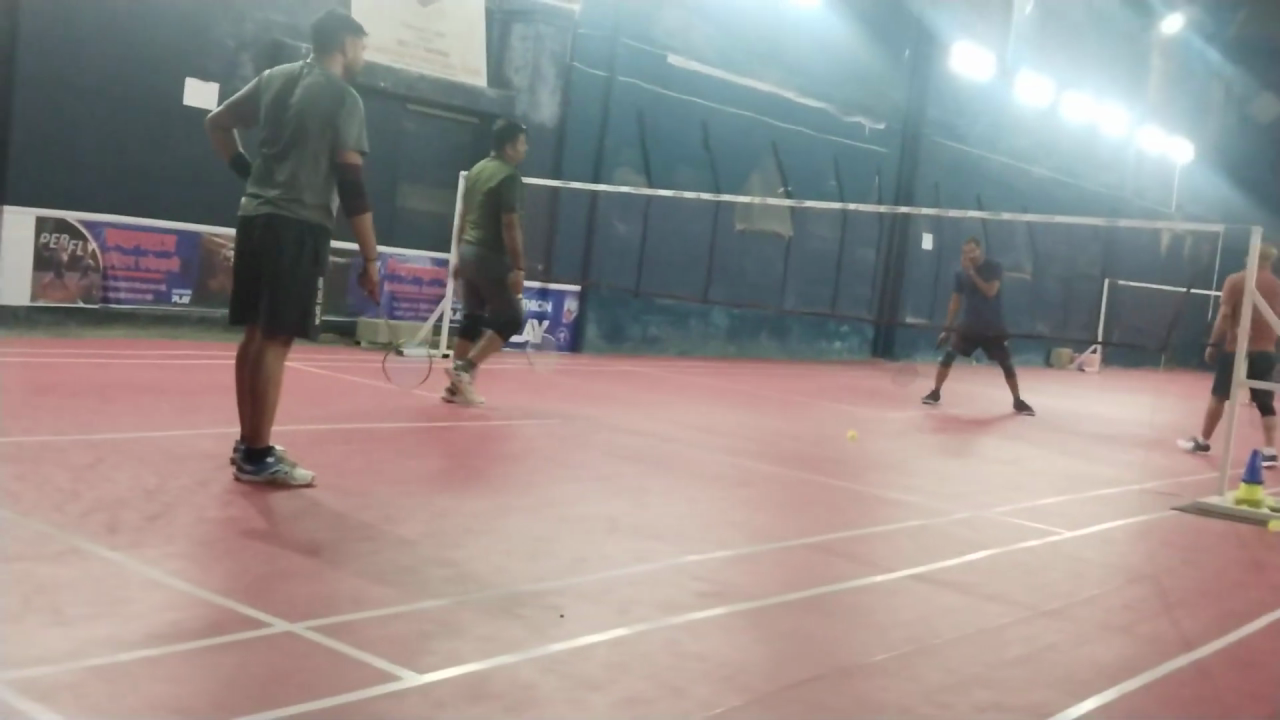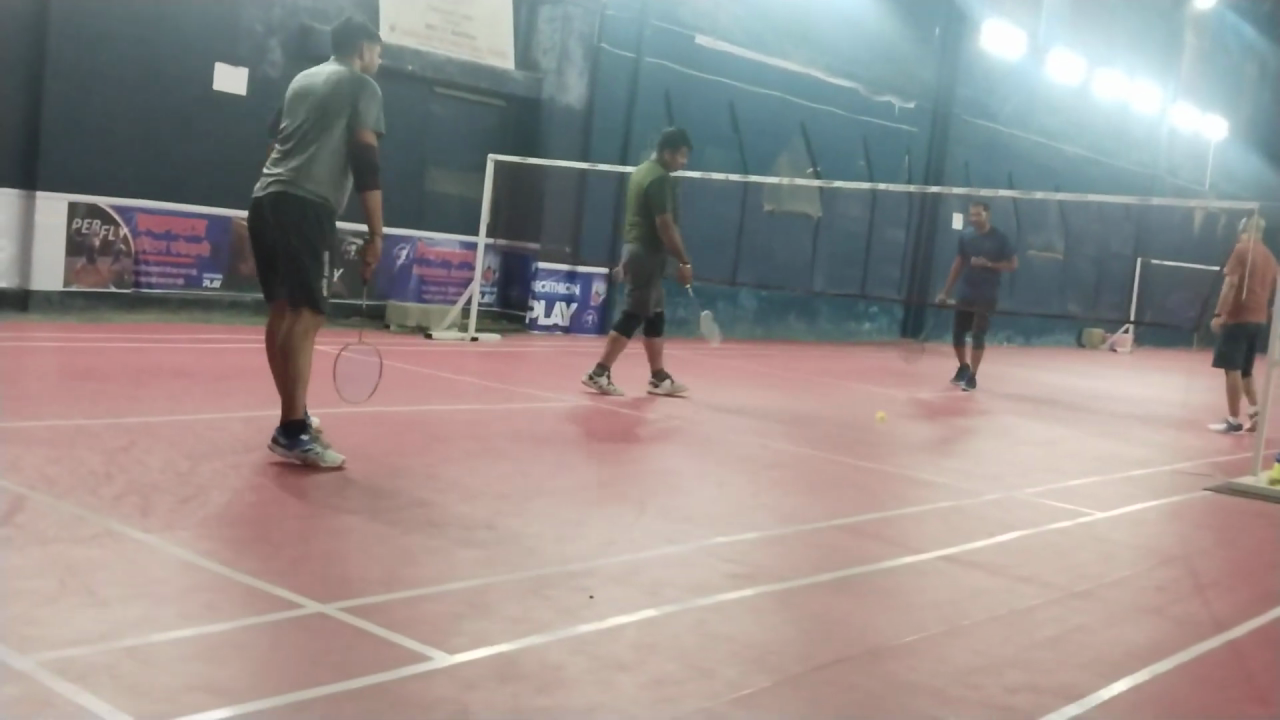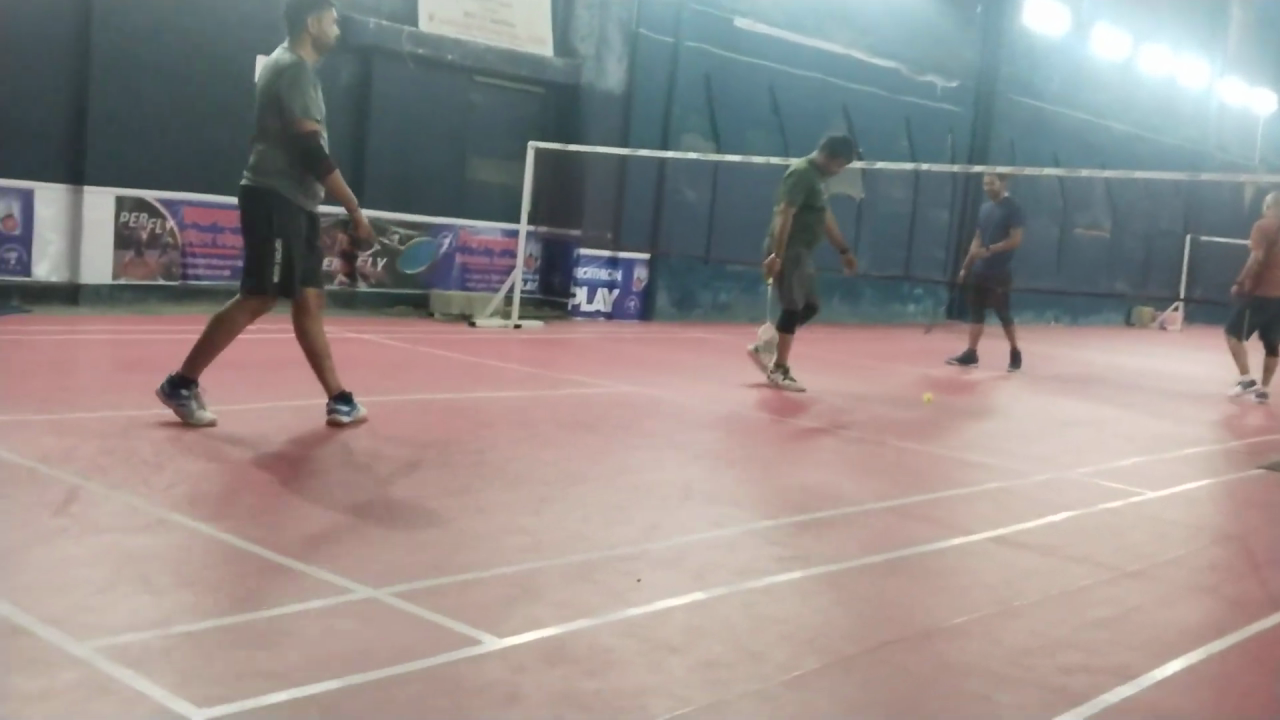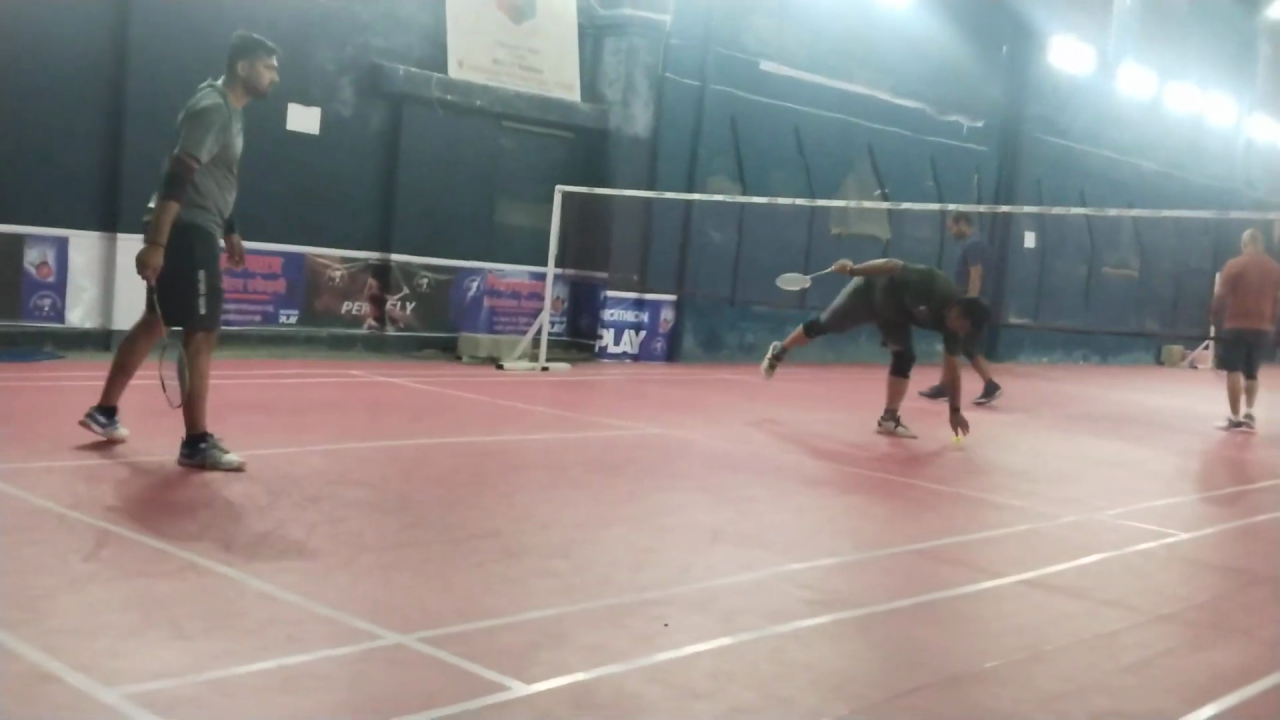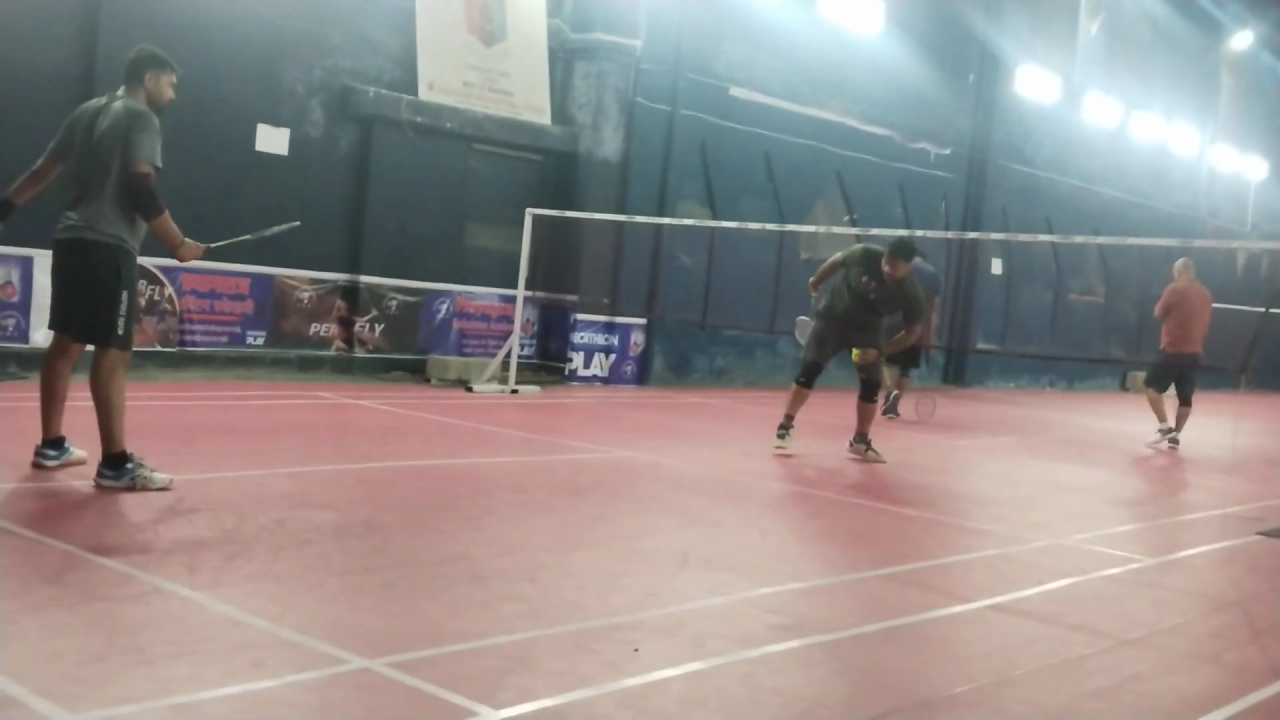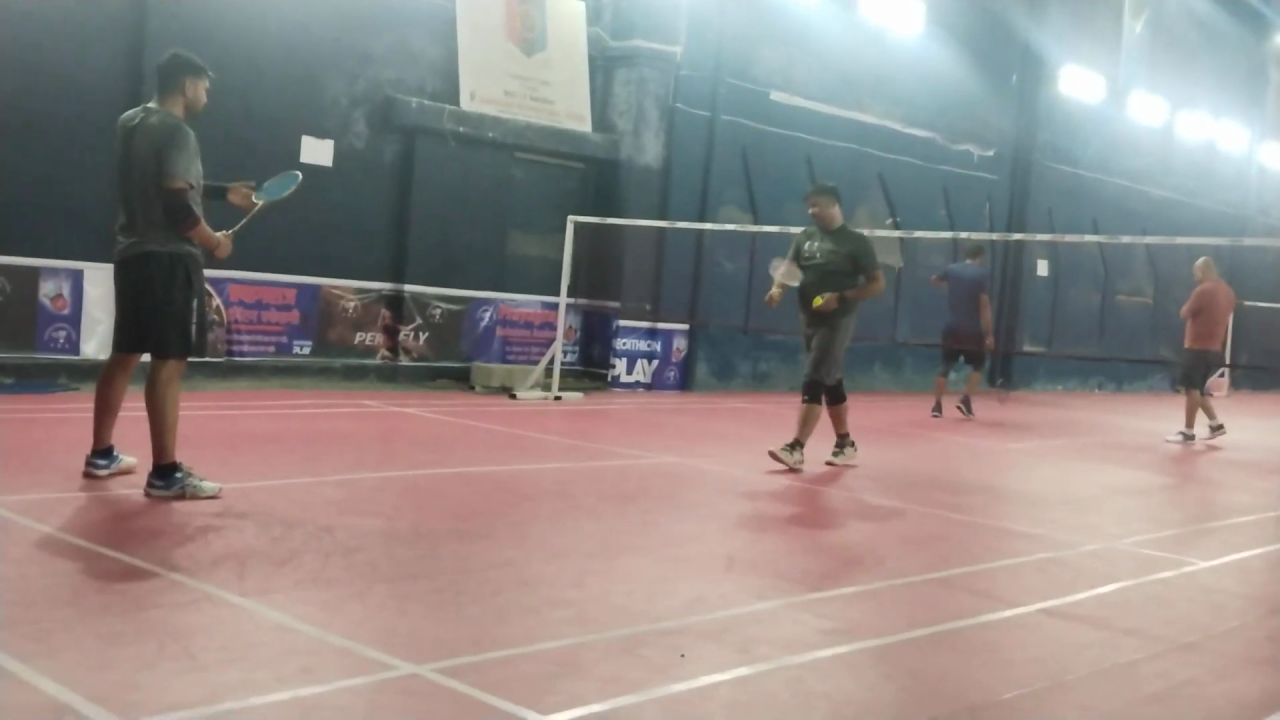
dt=0.7s
person 1, frame 1
left shoulder: (274, 79)
right shoulder: (344, 99)
left elbow: (217, 123)
right elbow: (350, 183)
right wrist: (370, 256)
left hip: (254, 219)
right hip: (298, 229)
left knee: (255, 336)
right knee: (275, 342)
left ankle: (248, 442)
right ankle: (257, 458)
person 1, frame 2
left shoulder: (301, 81)
right shoulder: (363, 87)
right elbow: (365, 163)
right wrist: (375, 235)
left hip: (266, 202)
right hip: (307, 207)
left knee: (283, 312)
right knee: (304, 315)
left ankle: (294, 415)
right ankle: (293, 432)
person 1, frame 3
left shoulder: (292, 65)
right shoulder: (294, 69)
right elbow: (313, 152)
left wrist: (324, 208)
right wrist: (355, 209)
left hip: (294, 204)
right hip: (274, 200)
left knee: (310, 300)
right knee: (257, 299)
left ankle: (338, 400)
right ankle: (180, 385)
person 1, frame 4
left shoulder: (228, 107)
right shoulder: (213, 109)
right elbow: (177, 178)
left wrist: (229, 230)
right wrist: (156, 244)
left hip: (195, 232)
right hip: (186, 233)
left knee: (154, 323)
right knee: (201, 333)
left ankle: (105, 411)
right ankle: (197, 442)
person 1, frame 5
left shoulder: (87, 112)
right shoulder: (142, 119)
left elbow: (43, 170)
right elbow: (141, 192)
right wrist: (180, 243)
left hip: (71, 240)
right hip: (109, 248)
left knee: (65, 343)
right knee: (112, 353)
left ankle: (51, 445)
right ankle: (116, 464)
person 1, frame 6
left shoulder: (130, 122)
right shoulder: (176, 132)
right elbow: (176, 206)
left wrist: (222, 192)
right wrist: (214, 241)
left hip: (132, 254)
right hip: (170, 260)
left knee: (123, 355)
right knee: (169, 363)
left ankle: (101, 454)
right ankle: (165, 473)
person 2, frame 1
left shoulder: (477, 170)
right shoulder: (508, 176)
right elbow: (510, 226)
left wrist: (460, 257)
right wrist: (518, 268)
left hip: (468, 250)
right hip: (490, 256)
left knee: (473, 320)
right knee: (511, 321)
left ankle: (457, 386)
right ankle: (465, 367)
person 2, frame 2
left shoulder: (642, 171)
right shoulder: (661, 179)
right elbow: (666, 226)
left wrist: (626, 260)
right wrist: (684, 262)
left hip: (635, 249)
right hip: (648, 253)
left knee: (655, 316)
right knee: (633, 316)
left ankle: (659, 377)
right ankle: (599, 373)
person 2, frame 3
left shoulder: (819, 177)
right shoulder: (802, 174)
left elbow: (825, 217)
right elbow: (784, 214)
left wrist: (844, 250)
right wrist: (776, 254)
left hip: (801, 252)
right hip: (788, 250)
left knee: (809, 306)
right knee: (793, 310)
left ankle: (763, 345)
right ankle: (779, 372)
person 2, frame 4
left shoulder: (951, 325)
right shoulder: (930, 285)
left elbow: (951, 369)
right elbow: (891, 266)
left wrist: (955, 411)
right wrist: (852, 270)
left hip: (896, 317)
right hip: (868, 293)
left knee: (905, 358)
right knee: (822, 325)
left ankle: (889, 418)
right ankle: (779, 351)
person 2, frame 5
left shoulder: (911, 295)
right shoulder: (864, 256)
left elbow: (912, 331)
right elbow: (837, 261)
left wrist: (880, 351)
right wrist: (815, 282)
left hip: (867, 331)
right hip: (832, 318)
left knee: (871, 383)
right knee: (810, 367)
left ankle: (860, 442)
right ankle: (786, 426)
person 2, frame 6
left shoulder: (856, 242)
right shoulder: (806, 237)
left elbow: (878, 283)
left wrist: (841, 298)
right wrist: (776, 289)
left hip: (836, 323)
right hip: (809, 321)
left knee: (813, 384)
right knee: (831, 385)
left ankle: (796, 448)
right ankle: (845, 443)
person 3, frame 1
left shoulder: (1235, 281)
left elbow: (1224, 314)
left wrist: (1212, 344)
left hip: (1237, 348)
left knee: (1219, 396)
left ankle: (1202, 441)
person 3, frame 2
left shoulder: (1239, 250)
right shoulder: (1269, 256)
left elbow: (1231, 284)
right elbow: (1273, 287)
left wrist: (1218, 313)
left hip: (1237, 318)
right hip: (1259, 319)
left knee: (1232, 370)
right knee: (1244, 370)
left ankle: (1234, 421)
right ankle: (1255, 410)
person 3, frame 3
left shoulder: (1263, 226)
left elbow: (1257, 257)
left wrist: (1239, 282)
left hip: (1257, 292)
left knee: (1233, 333)
left ankle: (1247, 379)
right ankle: (1263, 390)
person 3, frame 4
left shoulder: (1235, 264)
left elbow: (1219, 294)
left wrist: (1216, 313)
left hip: (1236, 327)
right hip: (1262, 329)
left knee: (1234, 372)
right knee: (1251, 374)
left ankle: (1235, 419)
right ankle: (1249, 413)
person 3, frame 5
left shoulder: (1175, 289)
right shoulder: (1205, 294)
left elbow: (1158, 313)
right elbow: (1203, 322)
left hip: (1172, 351)
right hip: (1194, 352)
left knee: (1152, 387)
right knee: (1185, 397)
left ankle: (1165, 427)
right ankle: (1174, 435)
person 3, frame 6
left shoulder: (1204, 290)
right shoulder: (1228, 292)
left elbow: (1184, 314)
left hip: (1198, 348)
right hip: (1214, 349)
left knee: (1191, 389)
right knee: (1198, 390)
left ankle: (1188, 432)
right ankle: (1215, 423)
person 4, frame 1
left shoulder: (994, 268)
right shoulder: (961, 273)
left elbow: (990, 292)
right elbow: (955, 301)
left wrist: (971, 273)
right wrist: (947, 329)
left hip: (993, 327)
right hip: (969, 324)
left knee: (1007, 364)
right knee: (949, 354)
left ankle: (1018, 401)
right ankle: (935, 393)
person 4, frame 2
left shoulder: (1000, 238)
right shoulder: (966, 237)
left elbow: (1013, 265)
right elbow: (958, 264)
left wrist: (987, 264)
right wrist: (946, 291)
left hip: (986, 296)
right hip: (965, 294)
left knee: (977, 334)
right knee: (957, 334)
left ankle: (971, 377)
right ankle: (963, 367)
person 4, frame 3
left shoulder: (1012, 208)
right shoulder: (985, 208)
left elbow: (1016, 240)
left wrist: (988, 250)
right wrist: (965, 266)
left hip: (998, 269)
right hip: (980, 268)
left knee: (1002, 313)
right knee: (976, 311)
left ankle: (1014, 353)
right ankle: (971, 353)
person 4, frame 4
left shoulder: (971, 245)
right shoulder: (974, 244)
left elbow: (975, 277)
right knee: (970, 349)
left ankle: (944, 387)
right ankle: (990, 385)
person 4, frame 5
right shoulder: (935, 275)
right elbow: (935, 309)
right wrist: (930, 336)
left hip: (897, 324)
right hip: (918, 329)
left knee: (888, 362)
right knee: (905, 368)
left ankle: (891, 391)
right ankle: (894, 407)
person 4, frame 6
left shoulder: (952, 270)
right shoulder: (982, 274)
left elbow: (935, 280)
right elbow: (985, 306)
right wrist: (989, 334)
left hip: (950, 328)
right hip: (971, 330)
left knee: (945, 367)
right knee: (977, 366)
left ankle: (937, 405)
right ankle: (966, 399)
